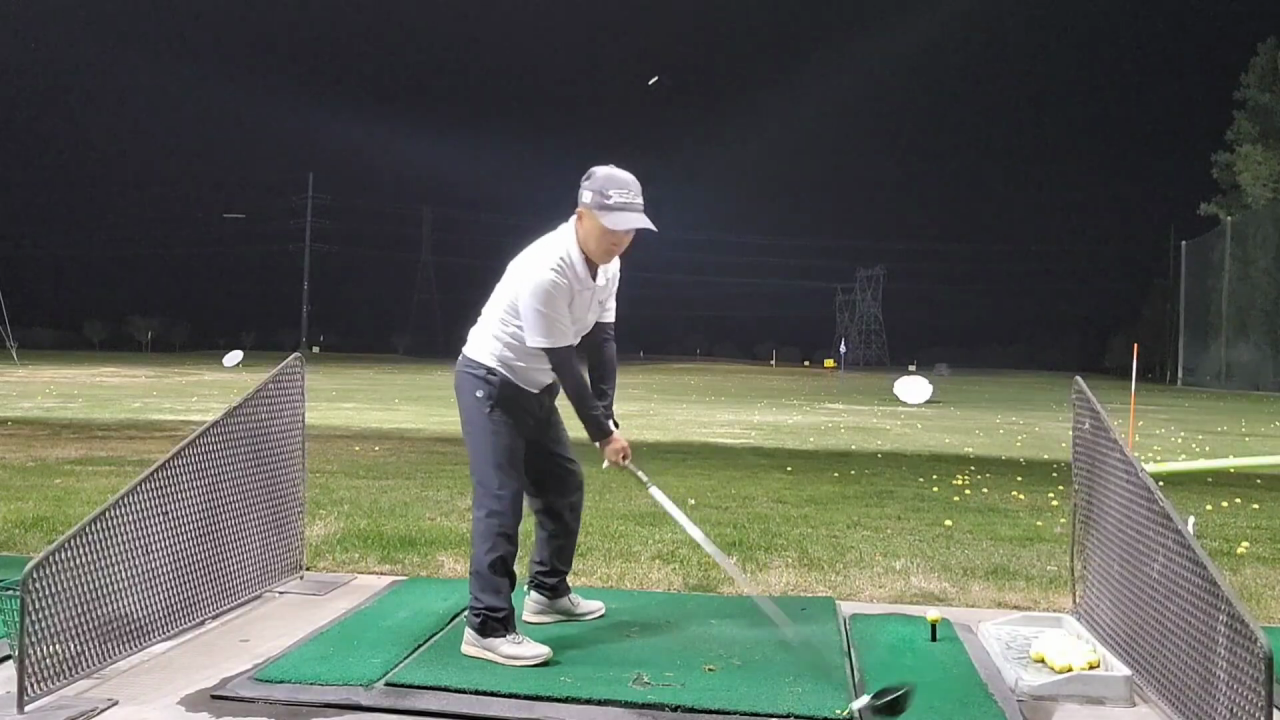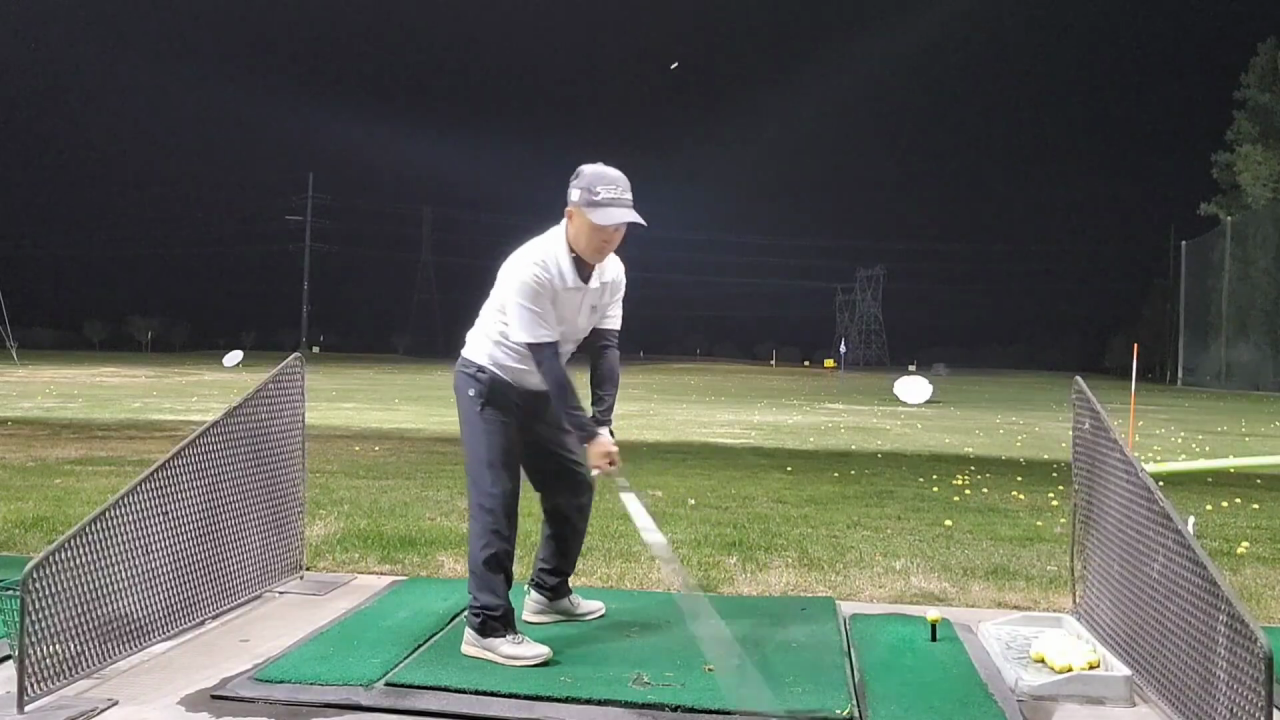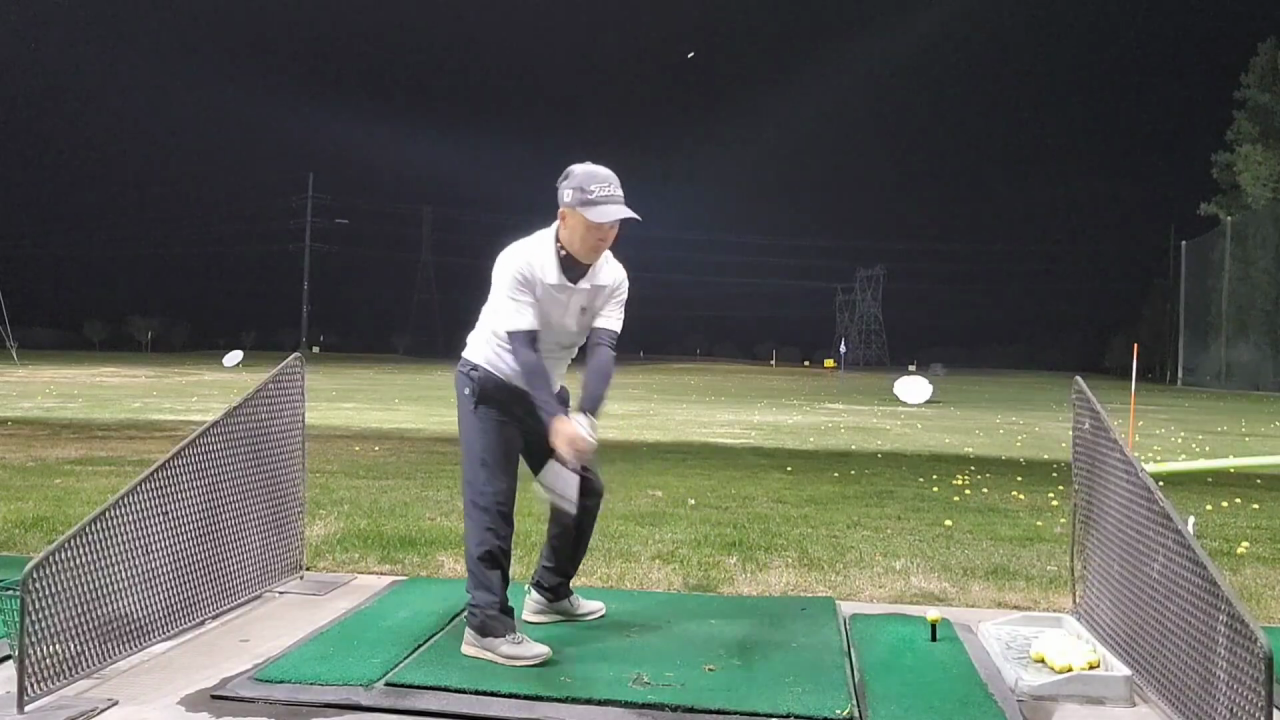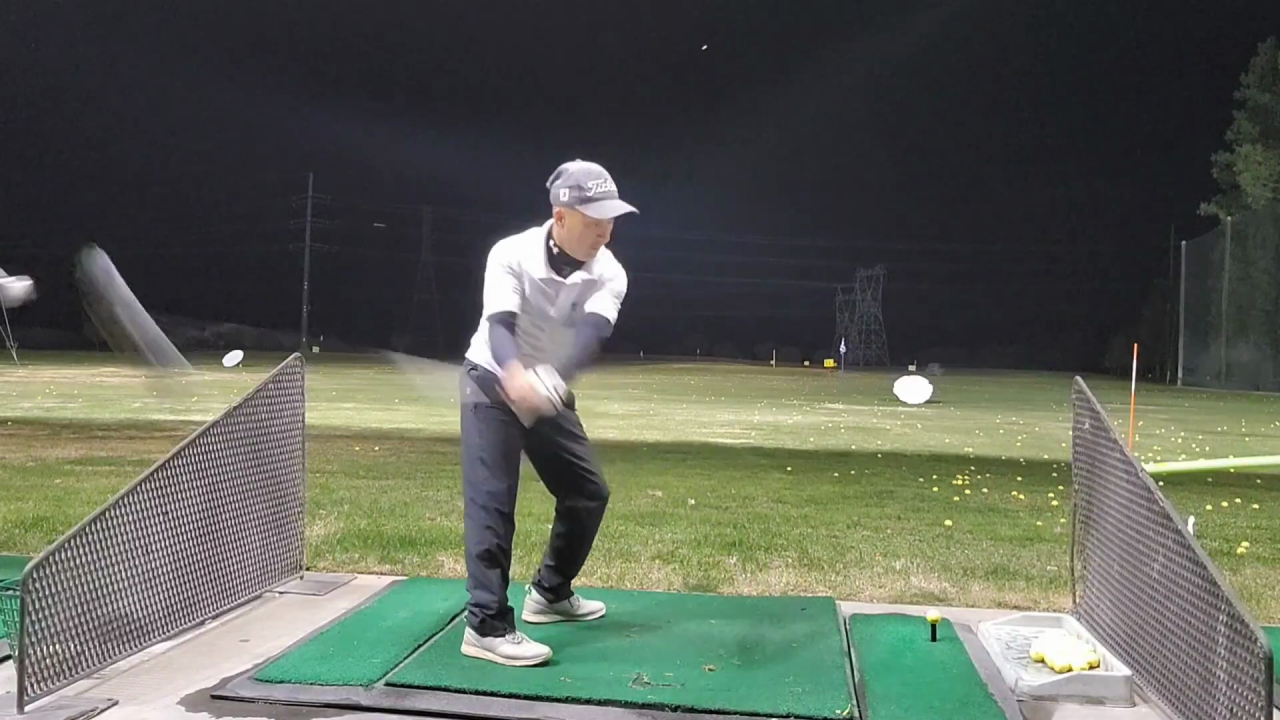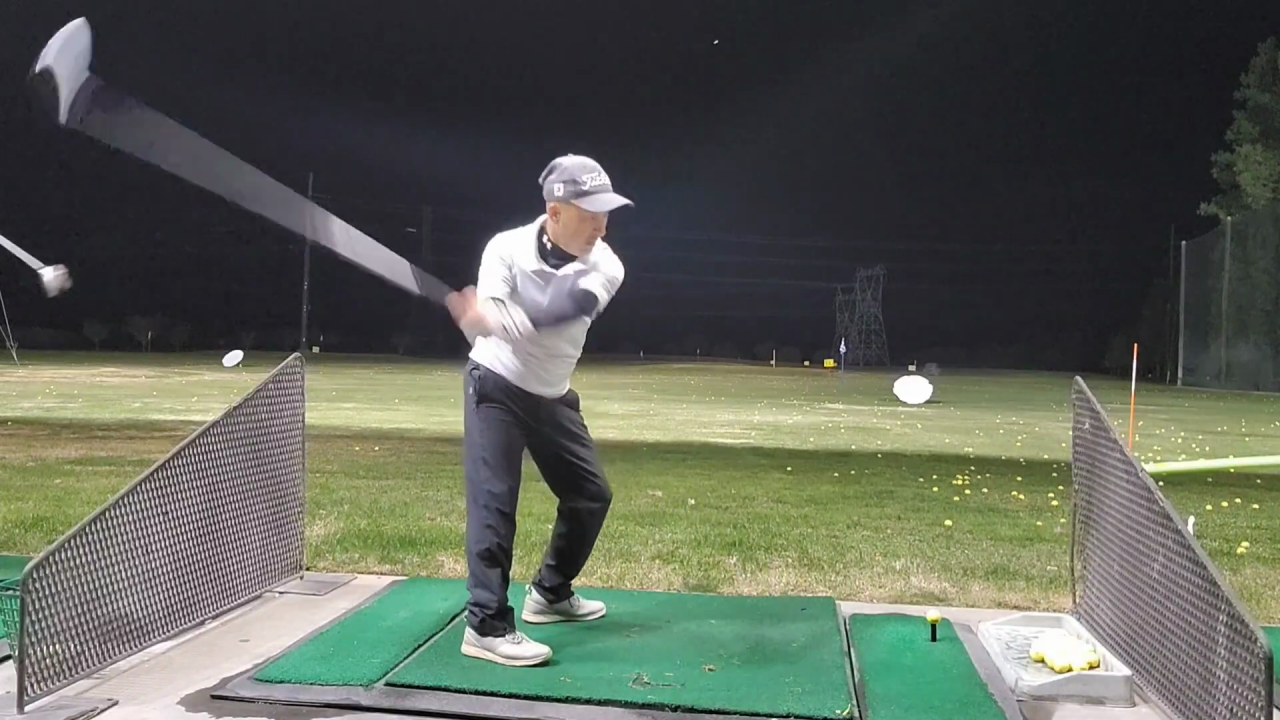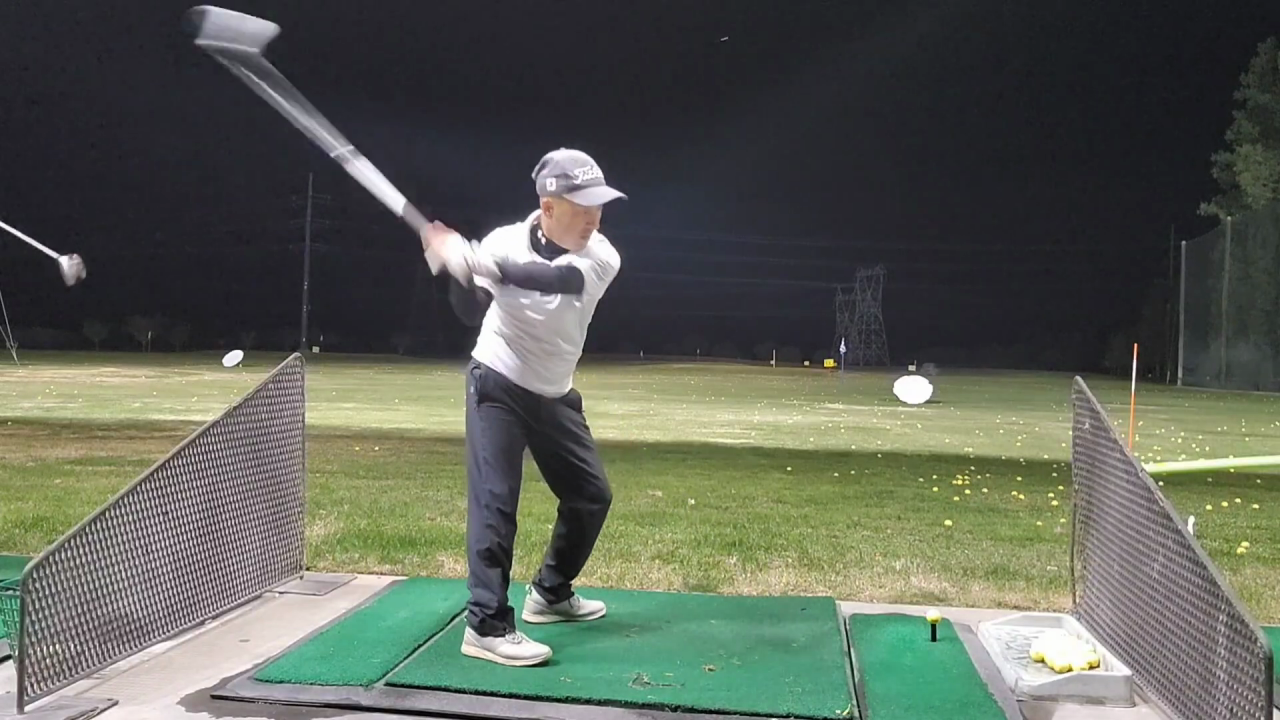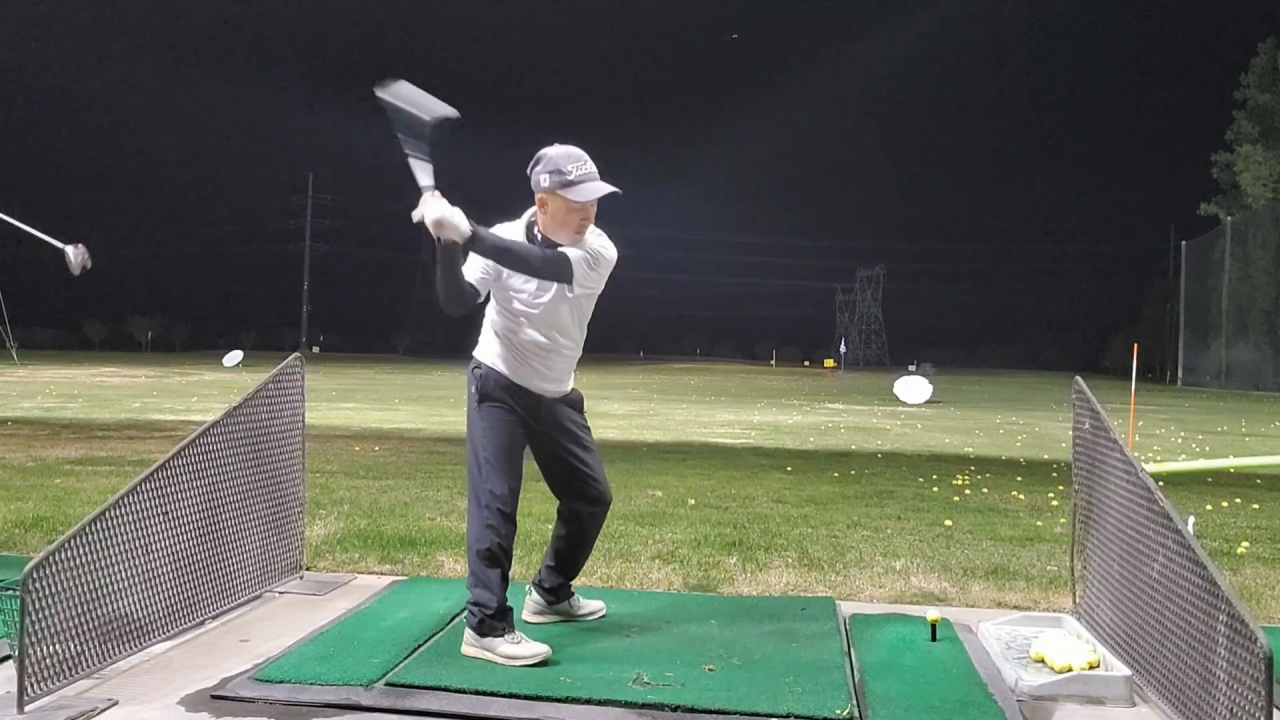
dt=0.1s
person 1, frame 1
left shoulder: (605, 264)
right shoulder: (546, 271)
left elbow: (600, 343)
right elbow: (563, 363)
left wrist: (607, 416)
right wrist: (601, 433)
left hip: (532, 386)
right hip: (490, 380)
left knee: (563, 484)
right knee: (500, 497)
left ankle: (548, 591)
right ankle: (487, 626)
person 1, frame 2
left shoulder: (611, 273)
right shoulder: (532, 267)
left elbow: (606, 349)
right elbow: (545, 360)
left wrist: (602, 426)
right wrist: (584, 437)
left hip: (538, 391)
right hip: (489, 383)
left knee: (573, 486)
right knee: (496, 499)
left ankle: (549, 592)
right ankle: (487, 627)
person 1, frame 3
left shoulder: (611, 275)
right shoulder: (520, 261)
left elbow: (601, 350)
right elbow: (524, 349)
left wrist: (583, 417)
right wrist: (556, 419)
left hip: (542, 392)
right hip: (490, 383)
left knee: (584, 488)
right knee: (492, 497)
left ankle: (549, 592)
right ankle: (486, 626)
person 1, frame 4
left shoulder: (609, 274)
right shoulder: (511, 254)
left elbow: (592, 335)
right elbow: (501, 329)
left wrist: (550, 380)
right wrist: (513, 375)
left hip: (550, 394)
right hip: (492, 385)
left knee: (588, 492)
right knee: (492, 499)
left ankle: (550, 592)
right ankle: (487, 626)
person 1, frame 5
left shoulder: (605, 266)
right shoulder: (506, 249)
left elbow: (572, 308)
right elbow: (491, 318)
left wrist: (515, 318)
right wrist: (482, 312)
left hip: (552, 395)
right hip: (494, 385)
left knee: (590, 493)
right knee: (494, 498)
left ankle: (551, 592)
right ankle: (487, 625)
person 1, frame 6
left shoulder: (602, 259)
right shoulder: (503, 240)
left elbow: (549, 279)
right elbow: (471, 310)
left wrist: (479, 264)
right wrist: (457, 265)
left hip: (555, 395)
right hip: (496, 384)
left knee: (591, 495)
right knee: (495, 500)
left ankle: (550, 593)
right ankle: (486, 626)
person 1, frame 7
left shoulder: (598, 253)
right shoulder: (499, 239)
left elbow: (539, 266)
right elbow: (459, 303)
left wrist: (464, 235)
right wrist: (450, 239)
left hip: (557, 395)
right hip: (497, 385)
left knee: (591, 496)
right knee: (495, 499)
left ankle: (550, 592)
right ankle: (486, 625)
